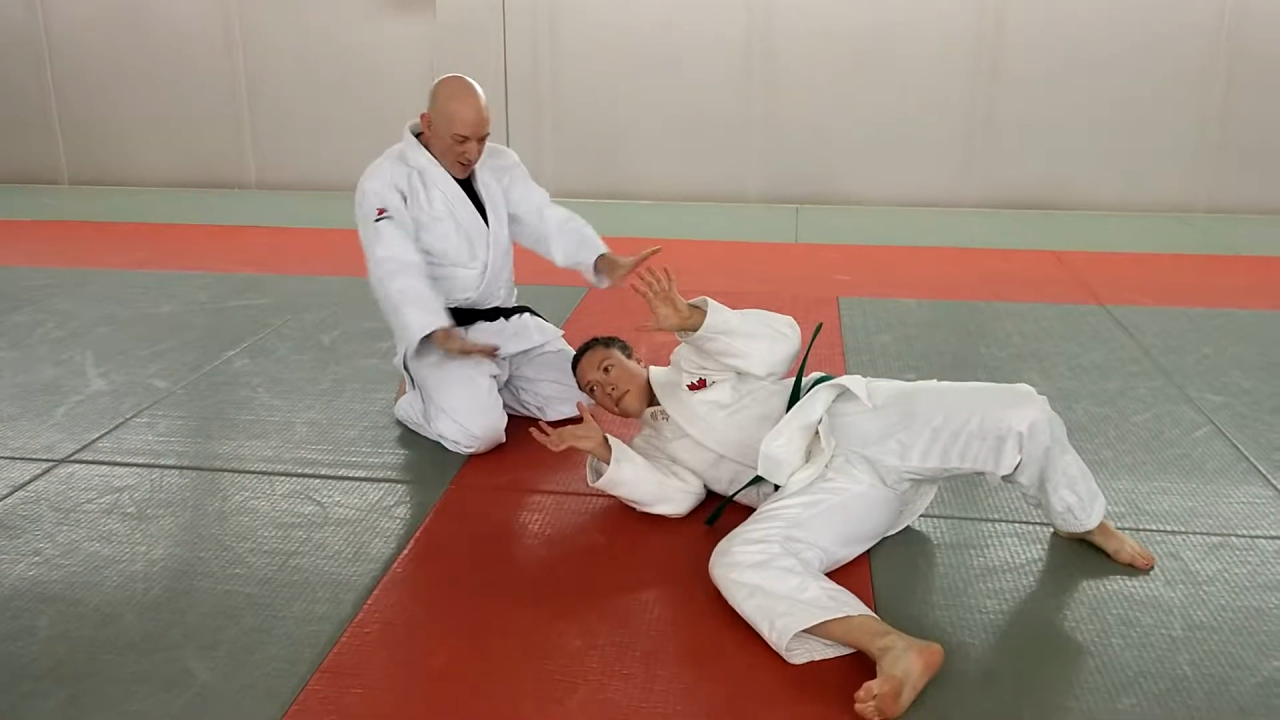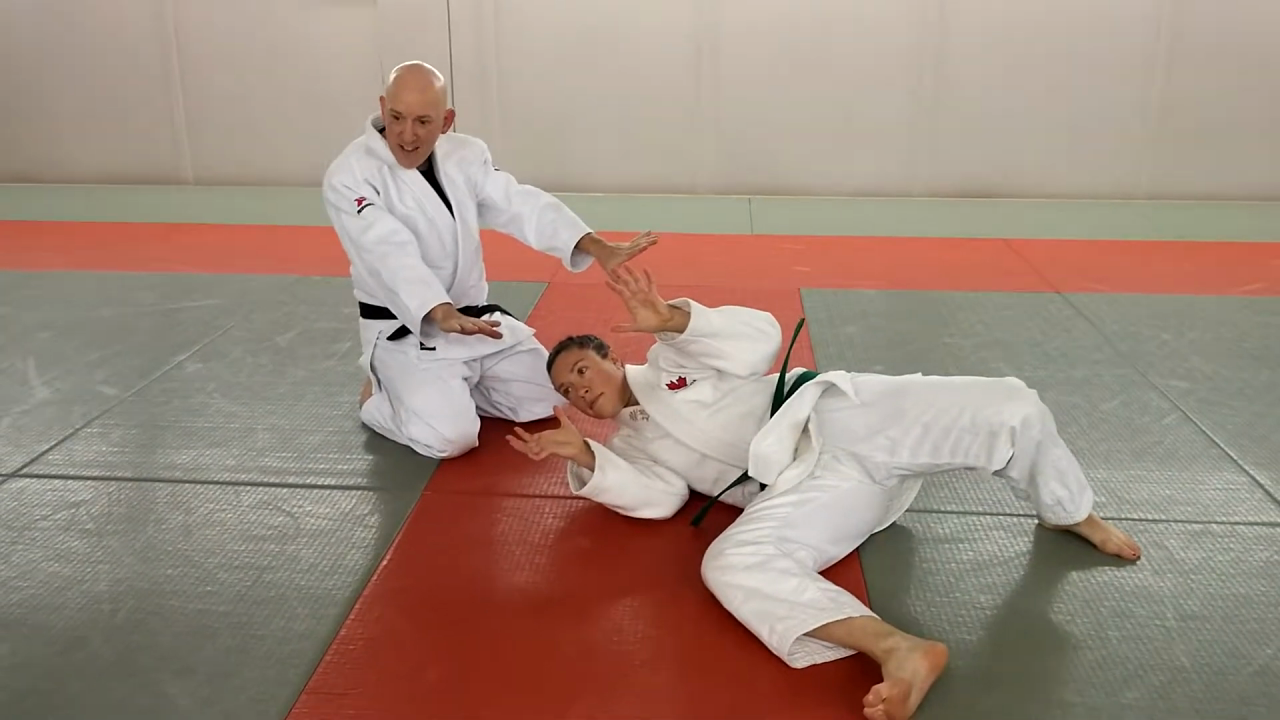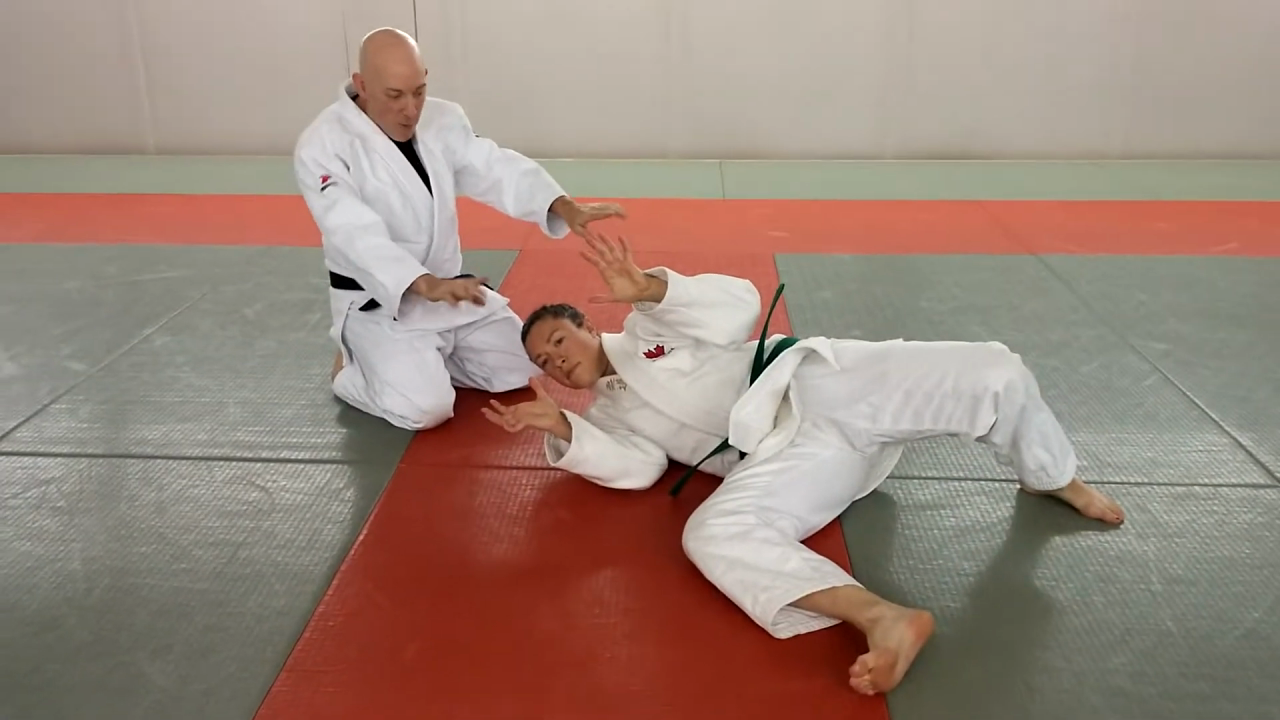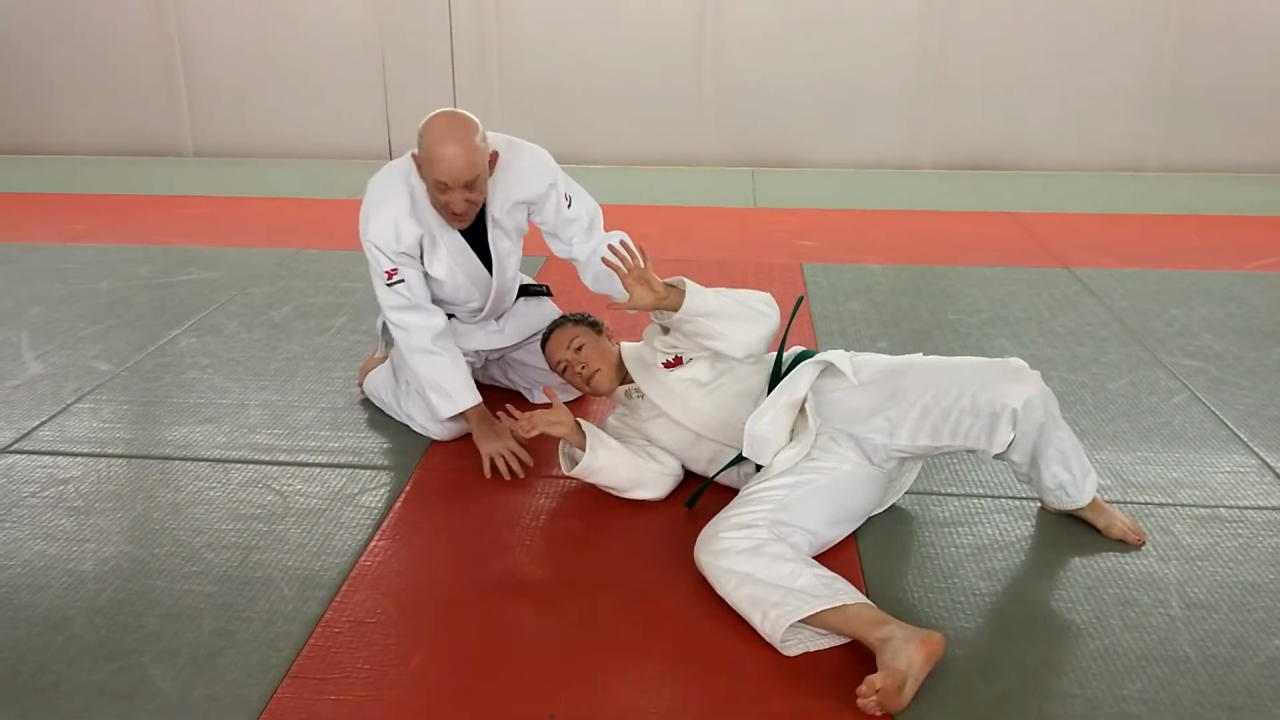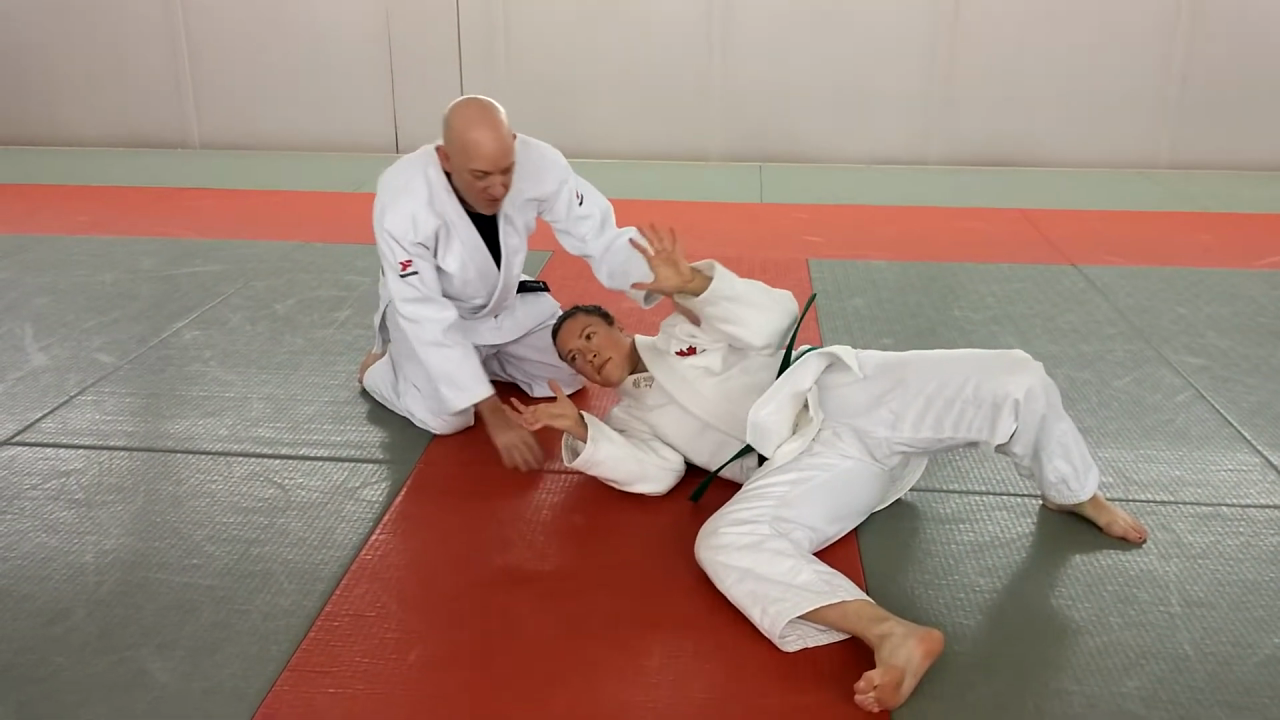
dt=1s
person 1, frame 1
left shoulder: (692, 360)
right shoulder: (654, 444)
left elbow: (777, 341)
right elbow: (672, 494)
left wrist: (691, 318)
right wrist: (602, 452)
left hip: (857, 419)
right hip: (818, 483)
left knee: (1018, 413)
right knee: (737, 562)
left ankle: (1086, 524)
right ankle: (896, 649)
person 1, frame 2
left shoulder: (670, 358)
right shoulder: (632, 443)
left elbow: (757, 339)
right elbow: (658, 495)
left wrist: (671, 318)
right wrist: (583, 457)
left hip: (842, 414)
right hip: (805, 482)
left knee: (1010, 407)
right knee: (730, 565)
left ankle: (1071, 516)
right ankle: (899, 649)
person 1, frame 3
left shoulder: (647, 326)
right shoulder: (609, 413)
left elbow: (737, 307)
right elbow: (636, 467)
left wrist: (648, 288)
right wrist: (560, 428)
left hip: (822, 382)
right hip: (784, 449)
left knee: (991, 371)
right knee: (711, 536)
left ankle: (1054, 481)
right ankle: (883, 618)
person 1, frame 4
left shoulder: (667, 336)
right shoulder: (625, 423)
left elbow: (755, 320)
right elbow: (651, 477)
left wrist: (667, 297)
right wrist: (575, 438)
left hip: (839, 394)
right hip: (802, 462)
left knee: (1010, 387)
right knee: (723, 549)
left ankle: (1074, 500)
right ankle: (893, 638)
person 1, frame 5
left shoulder: (683, 330)
right shoulder: (631, 416)
left elbow: (772, 317)
right elbow: (652, 472)
left wrist: (691, 283)
right wrist: (579, 431)
left hip: (847, 393)
right hip: (806, 460)
left knee: (1013, 379)
right knee: (723, 544)
left ankle: (1076, 496)
right ankle: (893, 635)
person 2, frame 1
left shoulder: (500, 164)
right shoulder: (386, 180)
left elbow: (544, 220)
right elbow: (394, 267)
left wrist: (604, 262)
right wrist: (440, 334)
left hip: (508, 324)
right hip: (449, 334)
left knee: (576, 400)
right knee: (475, 434)
left ankle: (489, 384)
right ankle: (418, 394)
person 2, frame 2
left shoulder: (465, 155)
right shoulder: (350, 176)
left elbow: (519, 205)
right elbow: (391, 254)
left wrist: (596, 246)
right wrist: (442, 314)
left hip: (475, 317)
right hip: (407, 332)
left knee: (549, 399)
right knee: (450, 436)
left ankle: (452, 388)
right ankle: (380, 396)
person 2, frame 3
left shoulder: (442, 119)
right shoulder: (322, 146)
left elbow: (497, 170)
right elbow: (356, 235)
left wrist: (566, 207)
right wrist: (425, 286)
left hip: (450, 289)
right hip: (378, 305)
left knee: (524, 371)
right knee: (425, 406)
left ankle: (428, 358)
right ankle: (352, 369)
person 2, frame 4
left shoulder: (526, 165)
right shoulder: (386, 212)
left elbow: (584, 239)
right elbow: (417, 325)
right wrist: (480, 420)
left hip: (506, 305)
right hip: (433, 324)
left knee: (573, 381)
right knee: (444, 423)
left ankle: (472, 365)
right ankle: (380, 371)
person 2, frame 5
left shoulder: (538, 163)
right shoulder: (401, 203)
left elbow: (597, 235)
right elbow: (427, 317)
right wrist: (494, 413)
left hip: (505, 301)
right hip: (431, 315)
left knee: (571, 374)
right knee: (445, 417)
left ankle: (479, 359)
right ankle: (381, 367)
